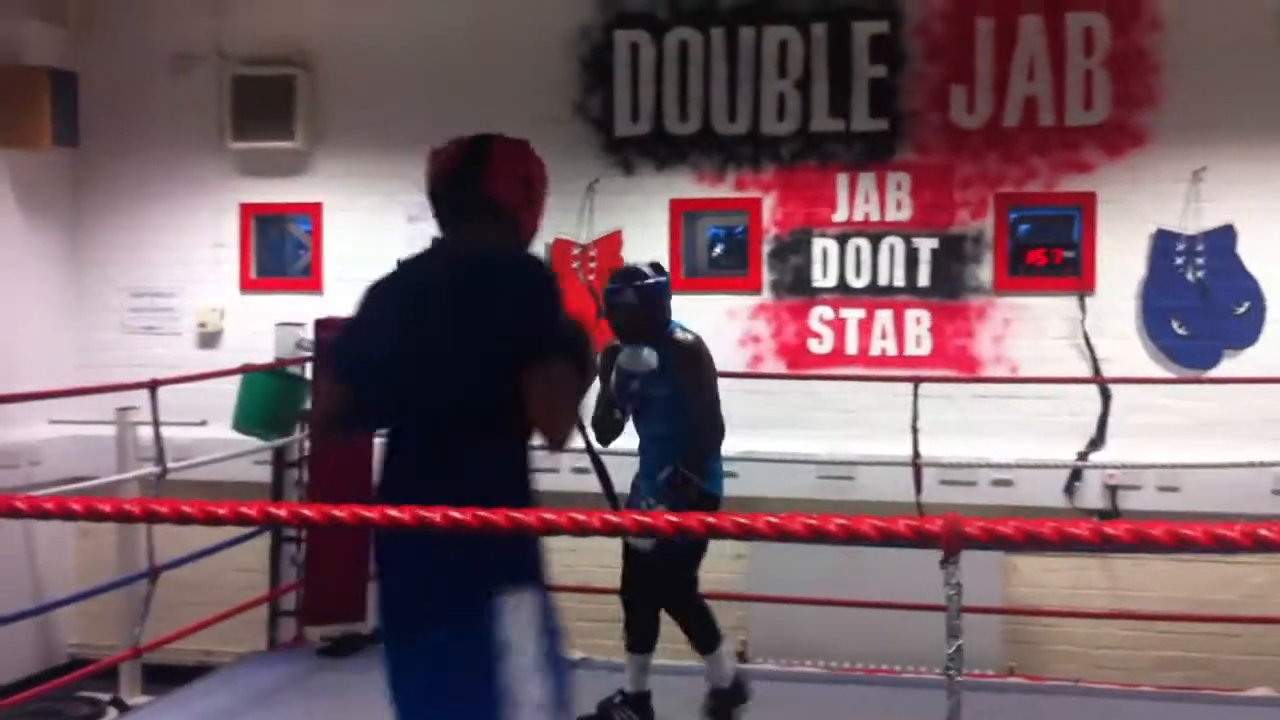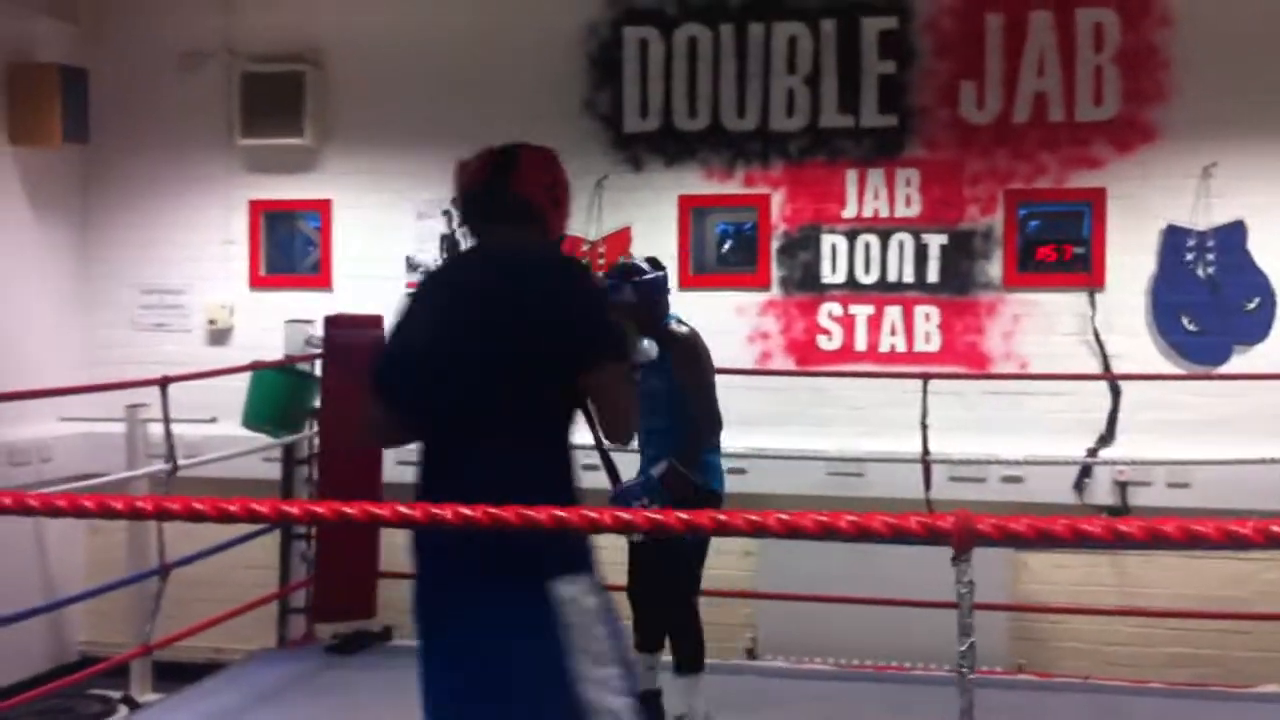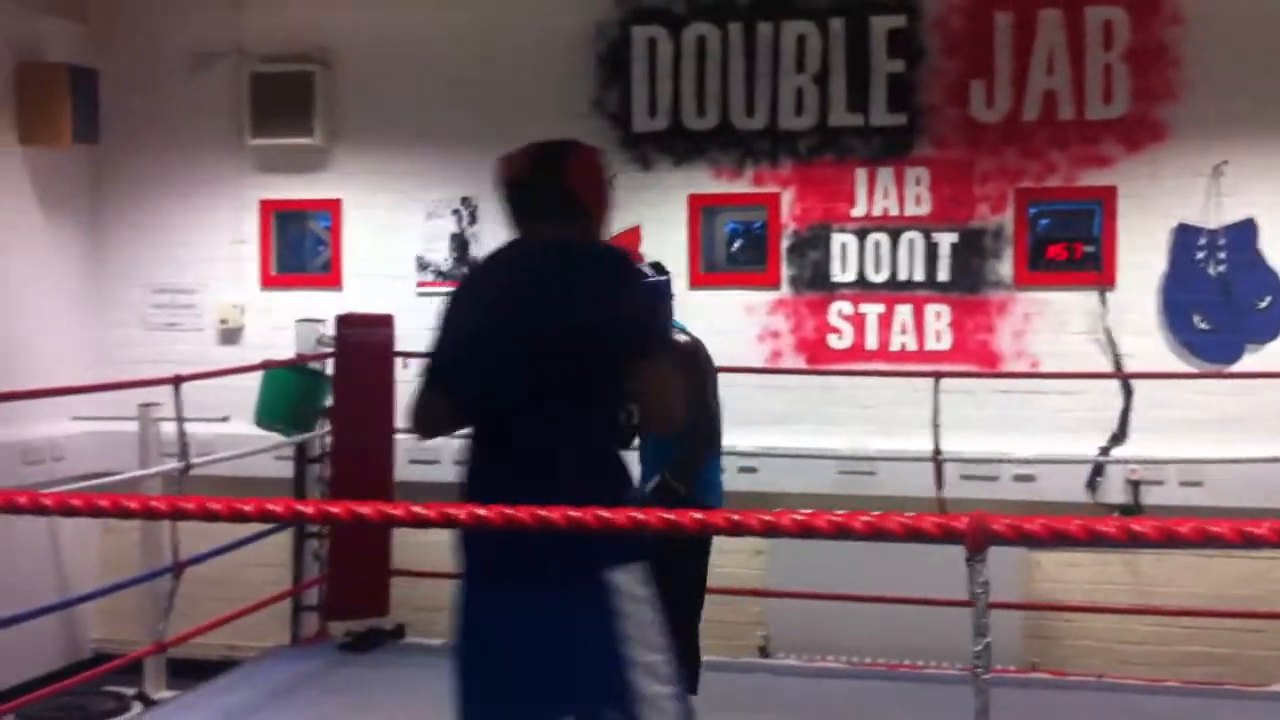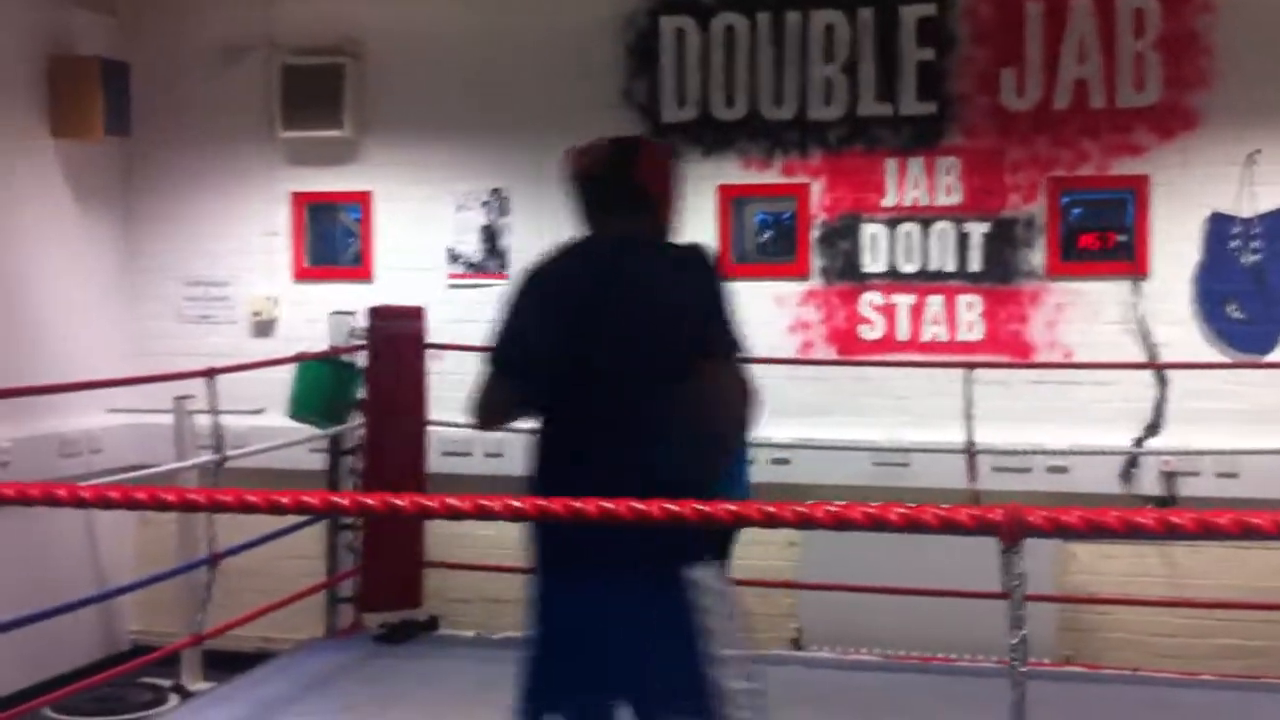
dt=0.1s
person 1, frame 1
left shoulder: (388, 293)
right shoulder: (519, 281)
left elbow: (328, 415)
right elbow: (553, 422)
right wrist: (573, 374)
left hip: (405, 549)
right hip: (484, 552)
person 1, frame 2
left shoulder: (431, 296)
right shoulder: (562, 282)
left elbow: (382, 428)
right elbow: (619, 422)
left hip: (447, 544)
right hip: (537, 546)
person 1, frame 3
left shoulder: (476, 288)
right shoulder: (610, 275)
left elbow: (430, 418)
right elbow: (666, 414)
left hip: (497, 537)
right hip: (588, 536)
person 1, frame 4
left shoulder: (546, 281)
right shoulder: (683, 273)
left elbow: (491, 409)
right elbow: (729, 416)
left hip: (566, 529)
right hip: (664, 530)
person 2, frame 1
left shoulder: (685, 349)
right shoulder: (616, 356)
left elbow: (711, 428)
right elbow: (603, 434)
left wrist: (677, 486)
right wrist: (618, 391)
left hip: (693, 486)
right hip: (651, 482)
left knee: (673, 591)
right knee: (636, 591)
left ankle: (725, 680)
person 2, frame 2
left shoulder: (681, 343)
left elbow: (708, 423)
left wrist: (671, 475)
left hip: (690, 485)
right hip: (655, 483)
left knee: (675, 595)
right knee: (645, 593)
person 2, frame 3
left shoulder: (682, 351)
left elbow: (706, 436)
left wrist: (663, 491)
left hip: (689, 494)
right hip: (658, 488)
left knee: (677, 604)
right knee: (653, 596)
person 2, frame 4
left shoulder: (698, 349)
right shoulder: (663, 348)
left elbow: (724, 431)
left hip: (712, 493)
right hip: (684, 489)
left knee: (691, 598)
right knee: (672, 593)
right ankle: (673, 696)
